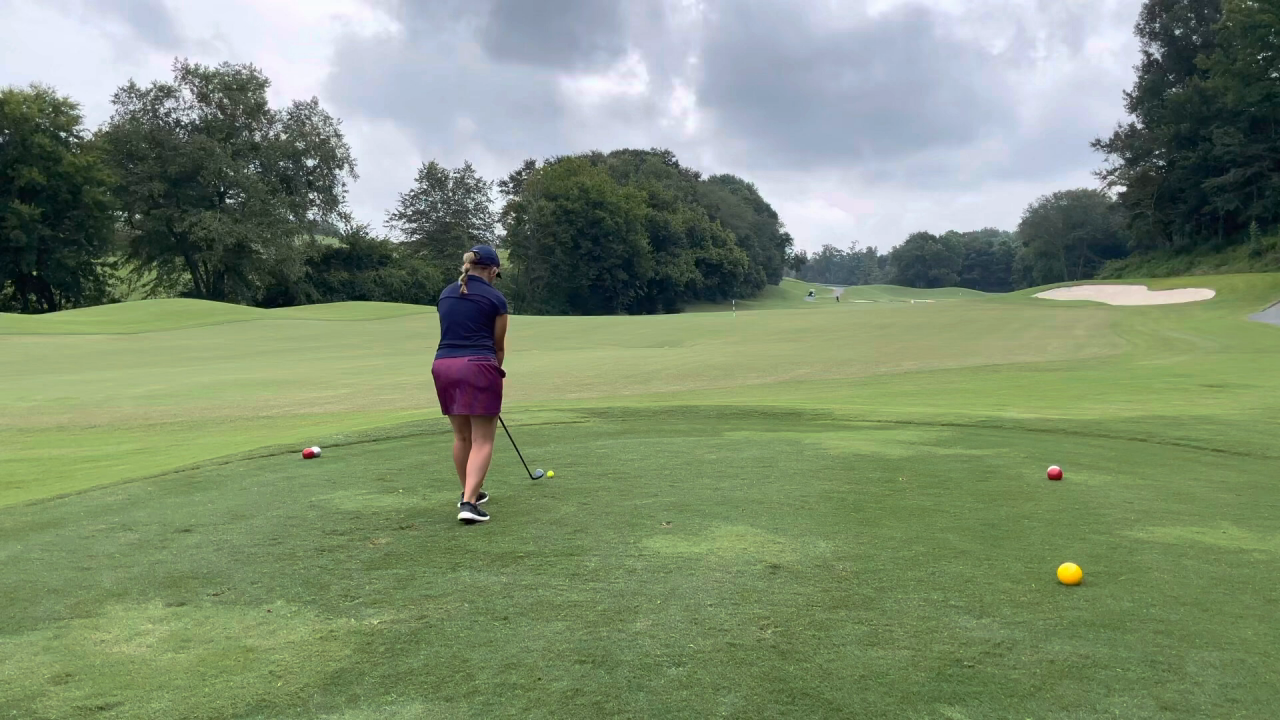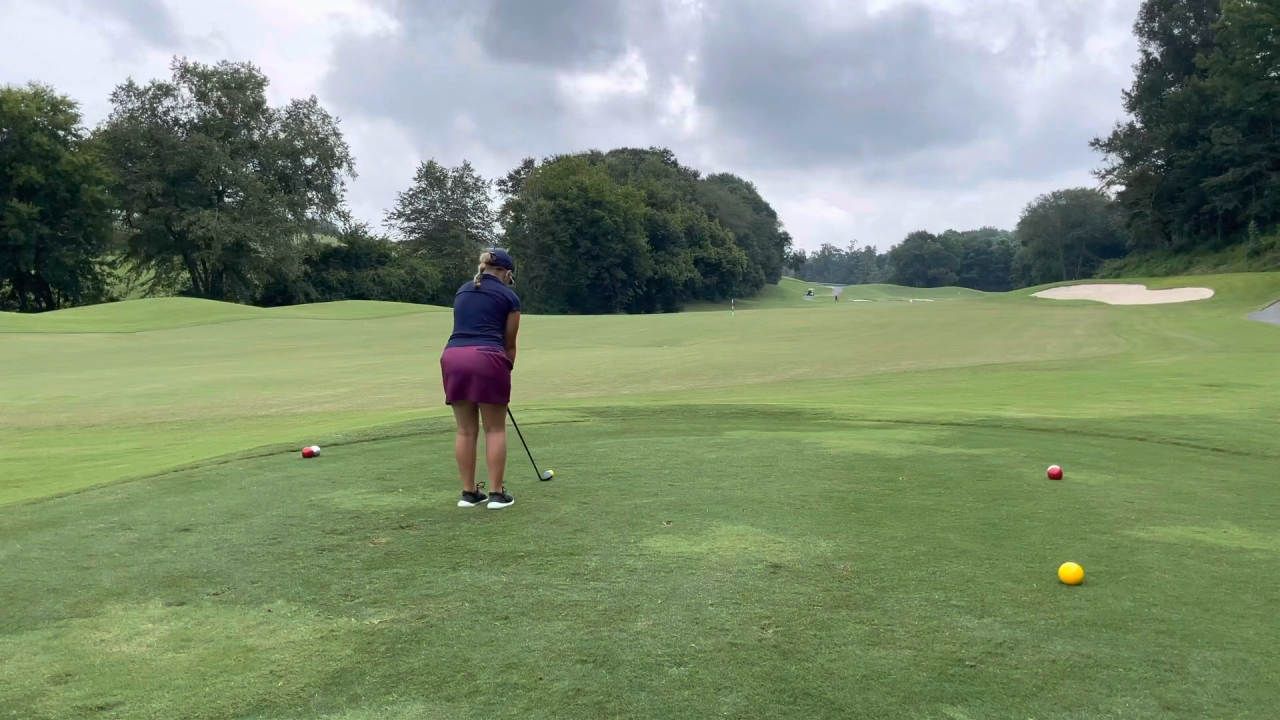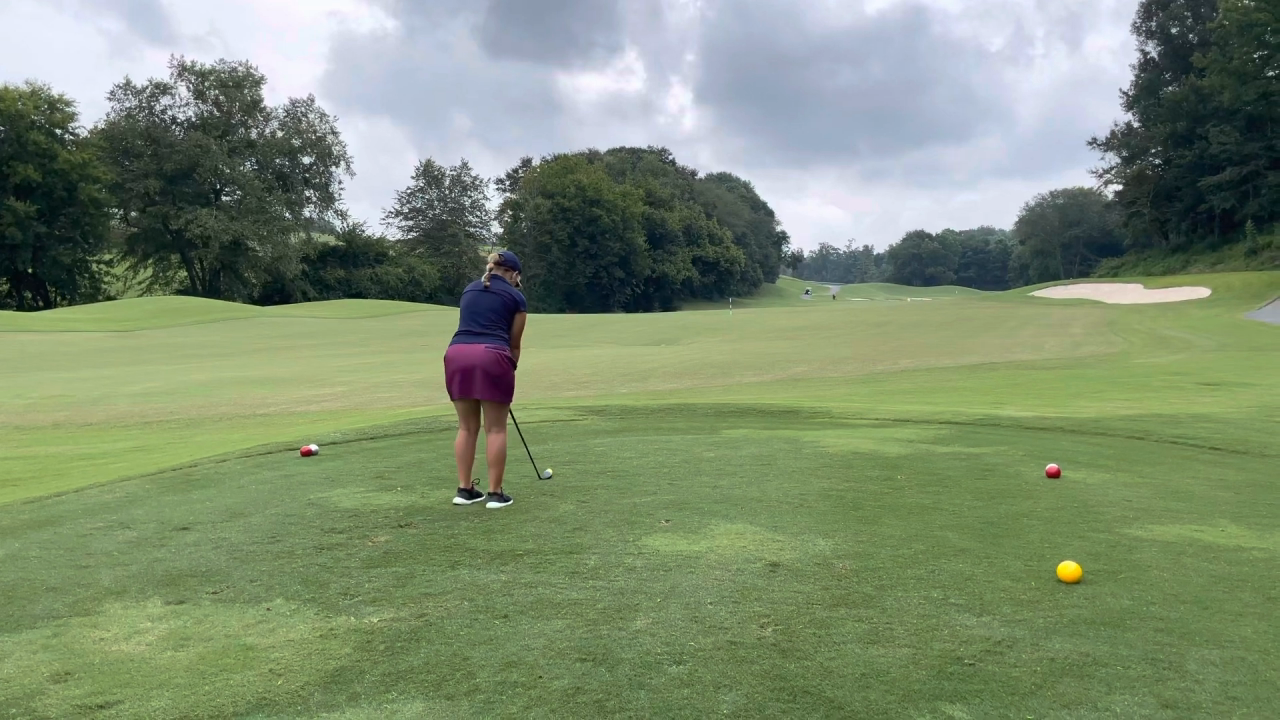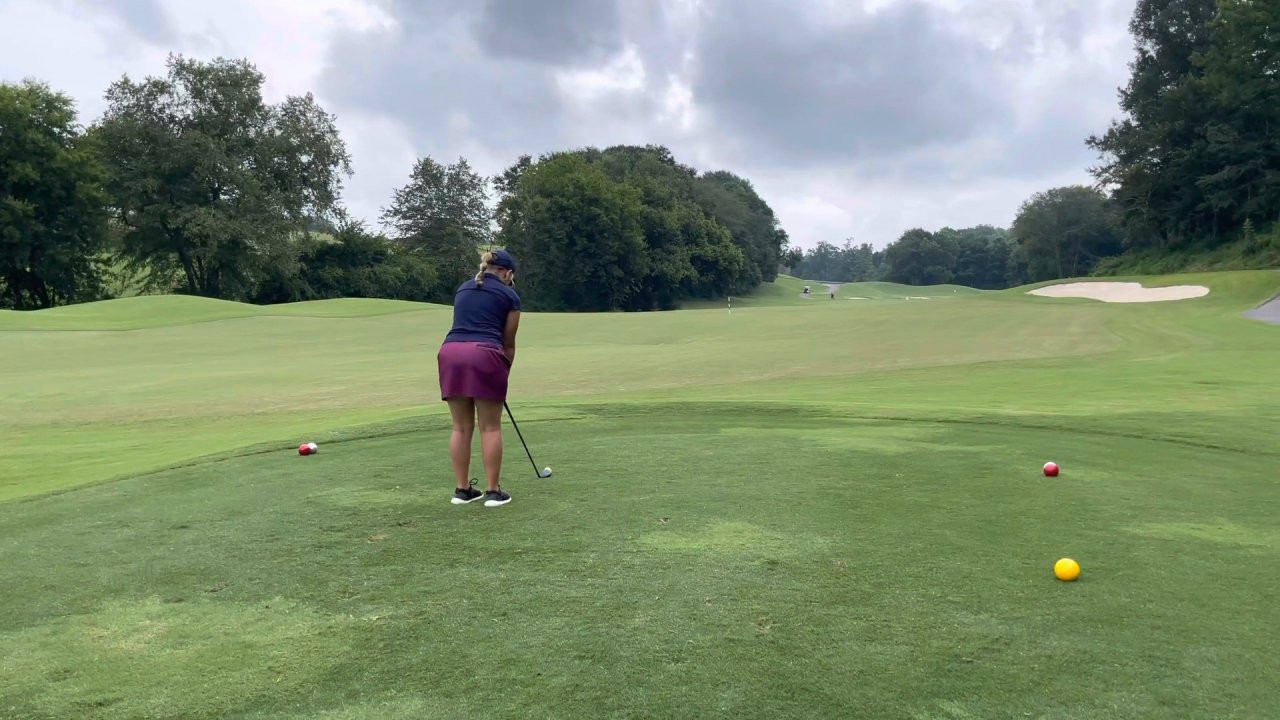
dt=0.4s
person 1, frame 1
left shoulder: (446, 294)
right shoulder: (495, 298)
right elbow: (498, 346)
right wrist: (495, 374)
left hip: (444, 365)
right hip: (477, 367)
left knee: (462, 436)
right knee: (482, 442)
left ankle: (469, 494)
right ankle: (469, 503)
person 1, frame 2
left shoulder: (463, 291)
right shoulder: (508, 297)
right elbow: (509, 344)
right wrist: (507, 369)
left hip: (453, 357)
right hip: (487, 358)
left knee: (466, 431)
right knee: (495, 430)
left ankle: (469, 492)
right ankle: (497, 493)
person 1, frame 3
left shoulder: (469, 290)
right shoulder: (516, 297)
right elbow: (514, 343)
right wrist: (510, 370)
left hip: (457, 354)
right hip: (491, 356)
left knee: (466, 427)
right knee: (495, 429)
left ankle: (464, 489)
right ankle: (495, 493)
person 1, frame 4
left shoulder: (463, 289)
right shoulder: (509, 295)
right elbow: (508, 343)
left wrist: (500, 369)
right wrist: (505, 372)
left hip: (450, 352)
right hip: (484, 355)
left knee: (461, 427)
right knee: (490, 427)
left ankle: (462, 489)
right ankle: (493, 491)
